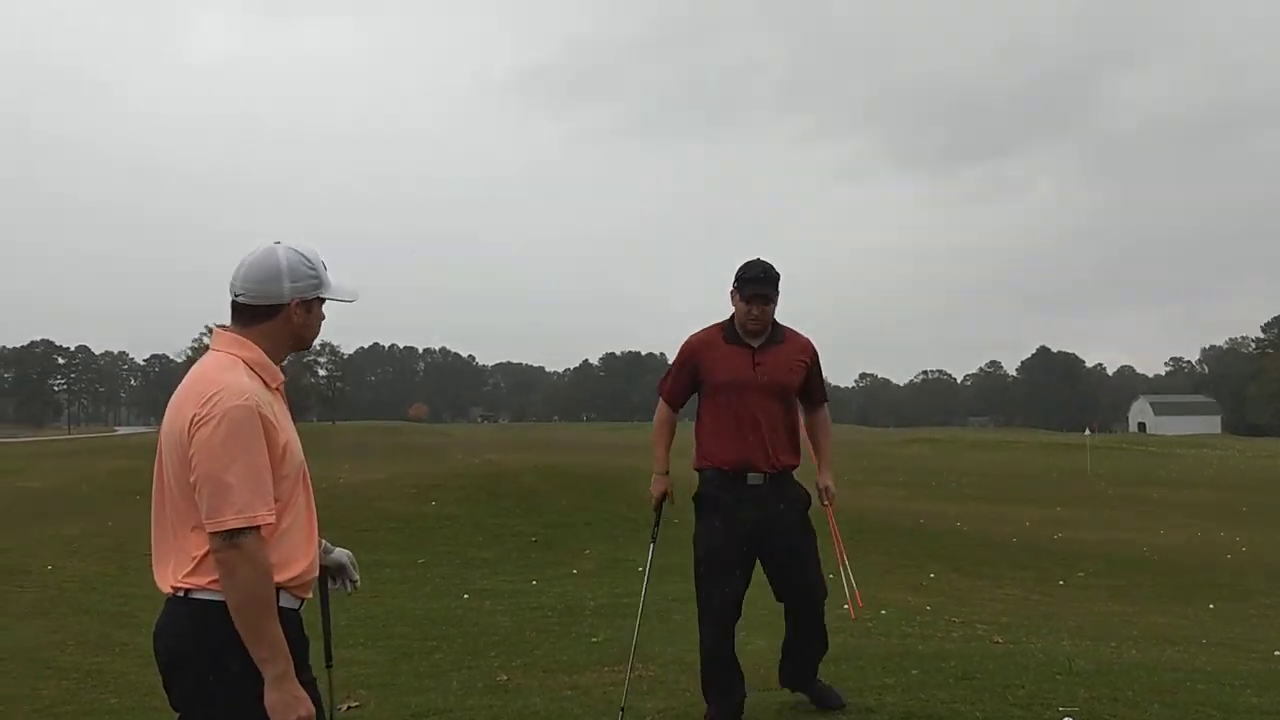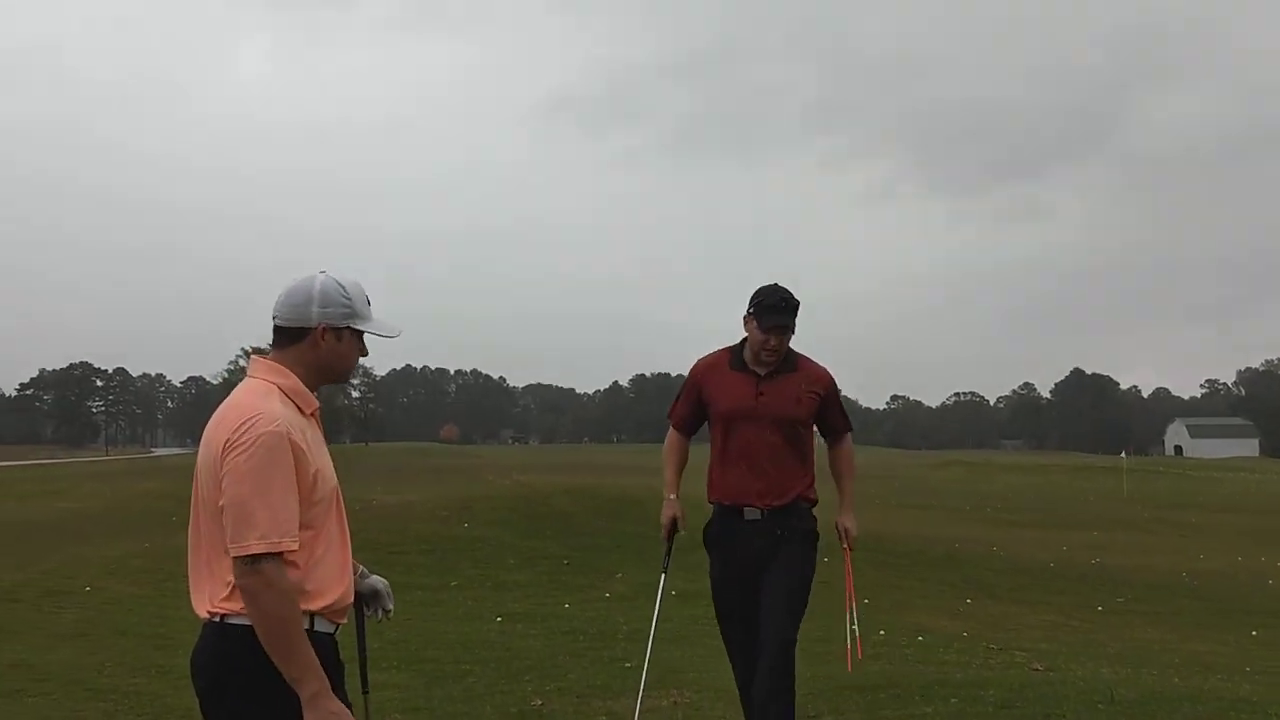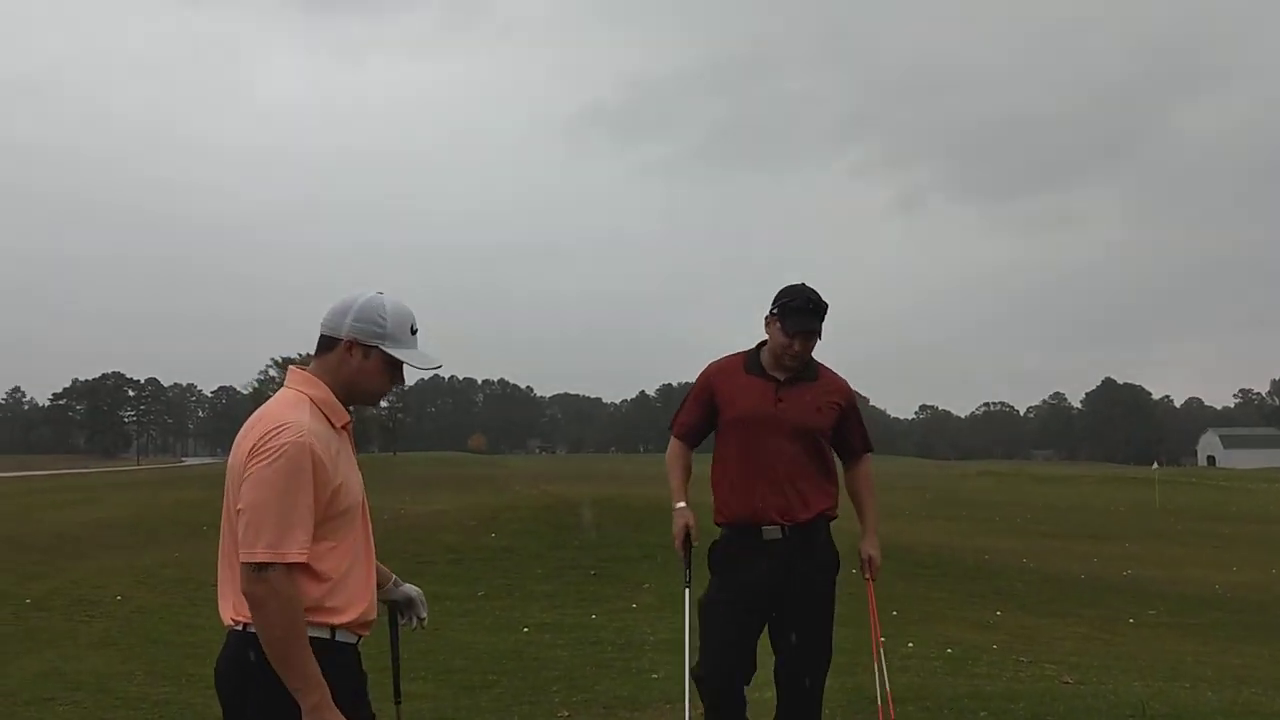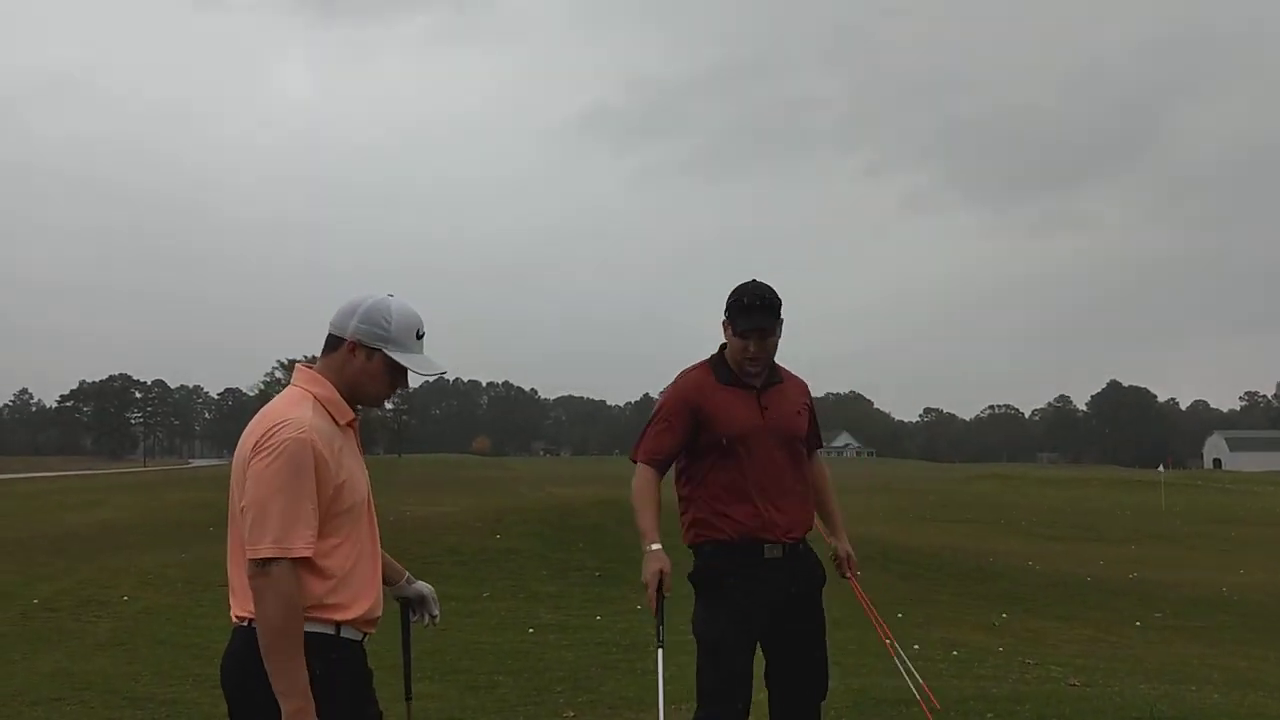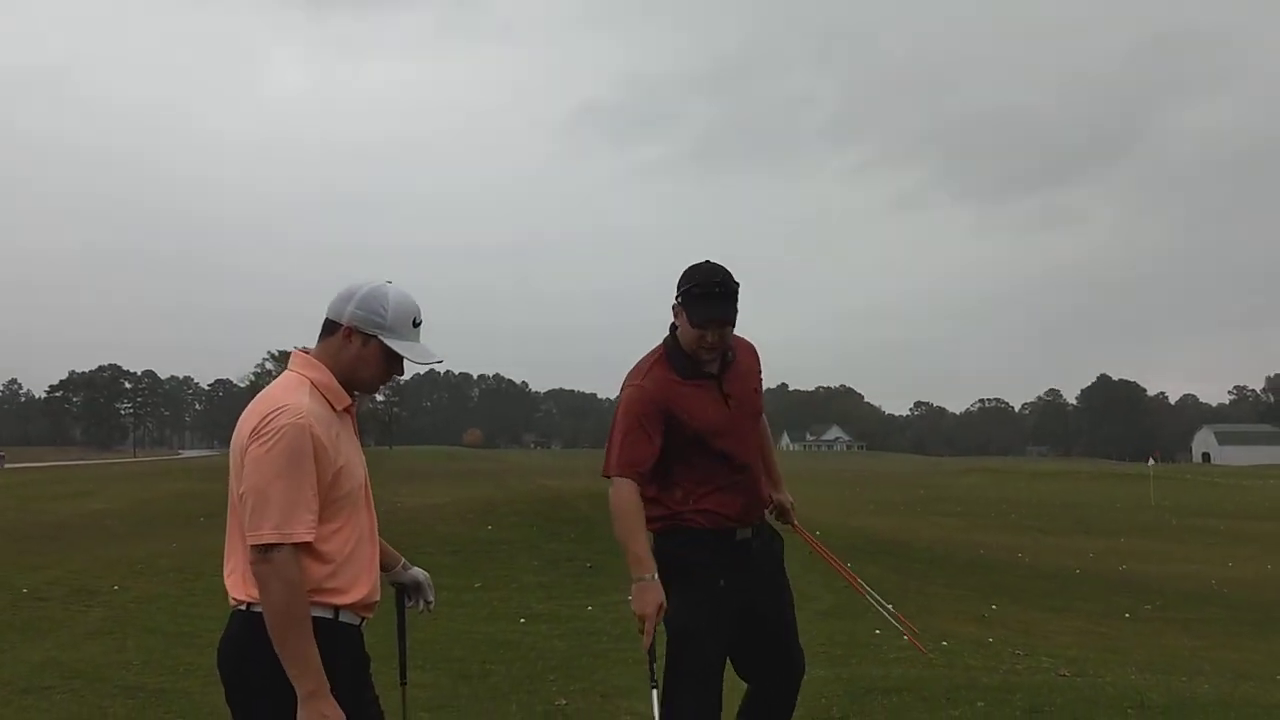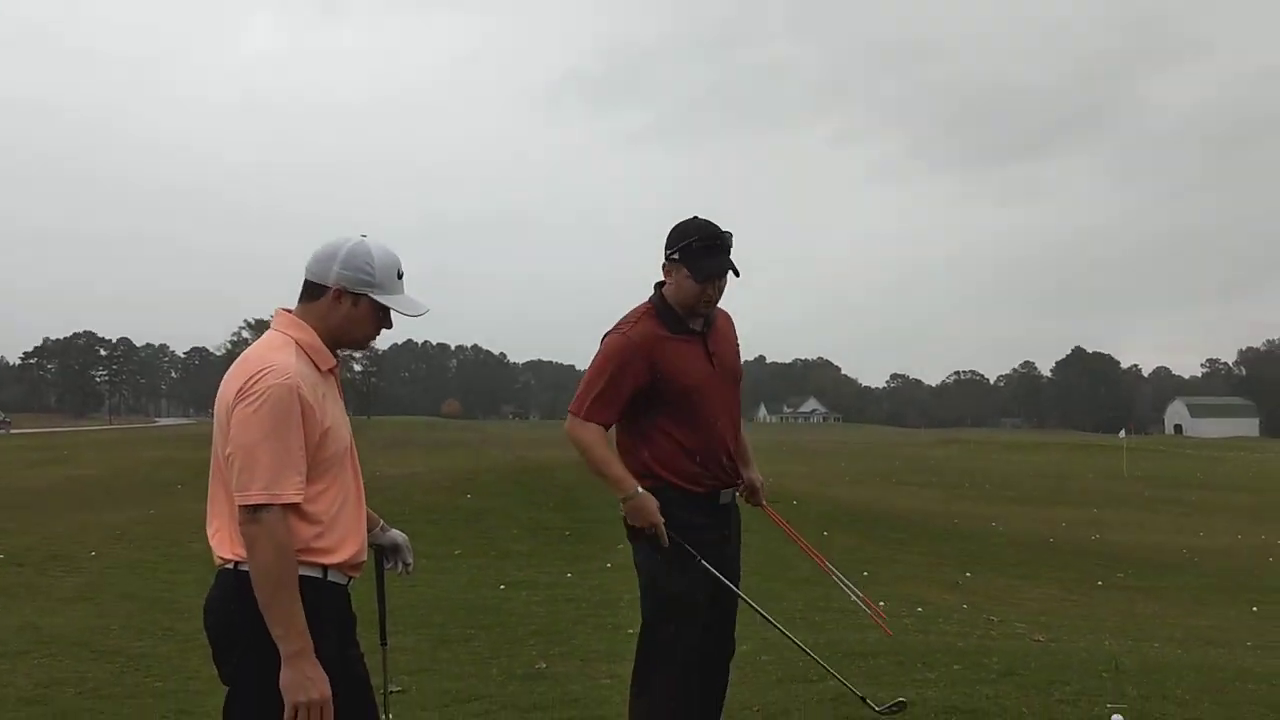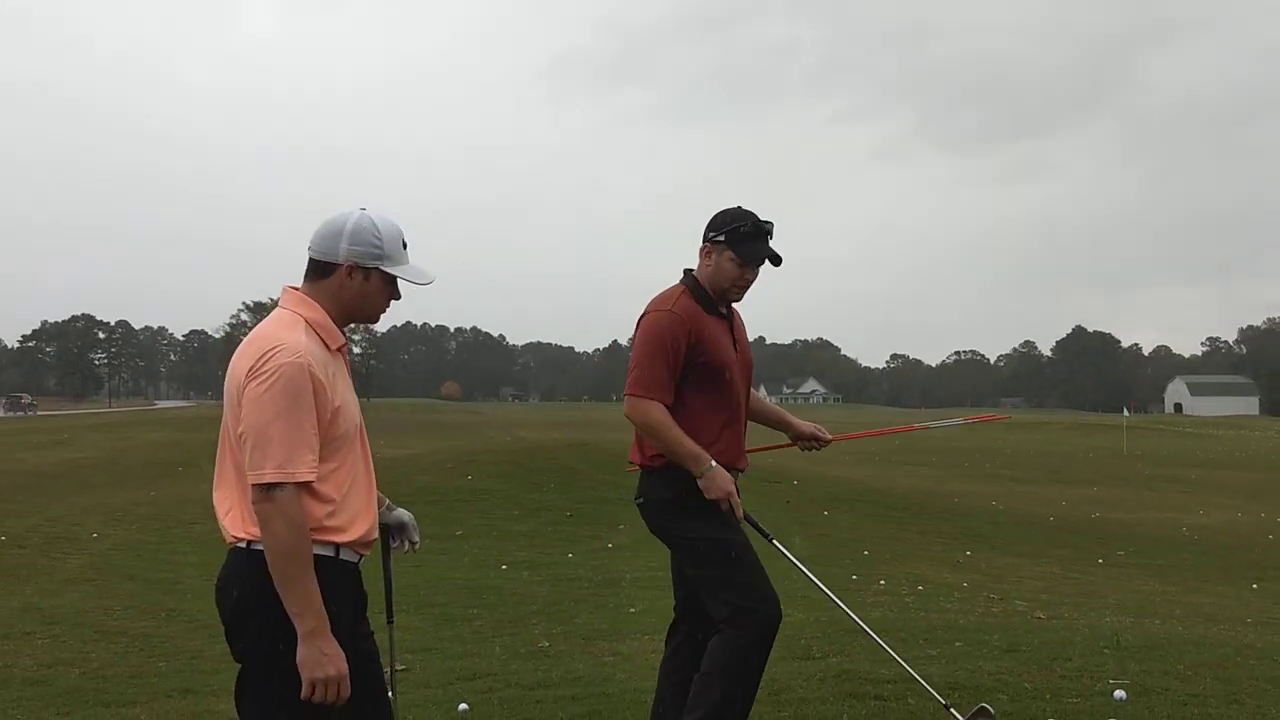
dt=0.4s
person 1, frame 1
left shoulder: (801, 349)
right shoulder: (701, 347)
left elbow: (815, 409)
right elbow: (667, 407)
left wrist: (824, 470)
right wrist: (660, 472)
left hip: (780, 491)
right hip: (721, 493)
left knee: (807, 592)
right knee: (718, 608)
left ankle: (804, 675)
person 1, frame 2
left shoulder: (816, 380)
right shoulder: (707, 372)
left elbow: (840, 439)
right elbow: (678, 433)
left wrist: (846, 508)
right wrist: (671, 496)
left hip: (790, 528)
right hip: (729, 527)
left knee: (777, 644)
right knee: (744, 645)
person 1, frame 3
left shoulder: (835, 391)
right shoulder: (720, 377)
left elbow: (857, 461)
right elbow: (680, 442)
left wrist: (870, 534)
right wrist: (680, 504)
left hip: (809, 550)
right hip: (740, 547)
left knee: (802, 677)
right knee: (719, 672)
person 1, frame 4
left shoulder: (796, 390)
right shoulder: (690, 390)
right elbow: (647, 469)
left wrist: (837, 532)
right wrist: (653, 547)
left hip: (794, 563)
right hip: (727, 567)
person 1, frame 5
left shoulder: (746, 357)
right shoulder: (650, 386)
right elbow: (624, 482)
left wrist: (776, 486)
right wrist: (644, 576)
left hip: (756, 541)
right hip: (693, 555)
left knee: (783, 670)
person 1, frame 6
left shoulder: (722, 325)
right shoulder: (634, 338)
right elbow: (581, 424)
left wrist: (746, 463)
right wrist: (630, 494)
left hip: (720, 508)
right hip: (665, 516)
left knee: (713, 648)
right knee: (671, 654)
person 1, frame 7
left shoulder: (728, 317)
right shoulder: (670, 314)
right elbow: (640, 405)
left wrist: (790, 423)
right wrist: (705, 468)
left hip: (706, 493)
right hip: (681, 492)
left knee: (699, 623)
right knee: (754, 614)
person 2, frame 1
left shoulder: (244, 383)
right shoulder: (234, 398)
right elbow: (235, 546)
left wrist: (317, 549)
right wrist: (279, 677)
left hip: (251, 624)
right hip: (229, 634)
person 2, frame 2
left shoulder: (285, 410)
right shoulder: (265, 423)
right elbow: (257, 572)
left wrist: (353, 574)
left hip: (289, 648)
right hip: (265, 660)
person 2, frame 3
left shoulder: (324, 424)
right shoulder: (292, 433)
right elbow: (265, 579)
left wrist: (387, 583)
left hip: (318, 657)
right hip: (284, 668)
person 2, frame 4
left shoulder: (333, 423)
right shoulder: (295, 431)
right elbow: (271, 574)
left wrist: (399, 579)
left hip: (330, 654)
right hip: (291, 665)
person 2, frame 5
left shoulder: (331, 408)
right shoulder: (292, 417)
right elbow: (273, 559)
left wrist: (395, 565)
left hip: (330, 638)
right hip: (287, 647)
person 2, frame 6
left shoulder: (312, 366)
right shoulder: (277, 376)
right elbow: (261, 520)
left wrist: (375, 528)
right wrist: (296, 655)
left hip: (316, 599)
right hip: (274, 609)
person 2, frame 7
left shoulder: (318, 344)
right shoulder: (287, 355)
right elbow: (274, 498)
left wrist: (381, 507)
right wrist: (311, 632)
left hip: (326, 578)
right hip: (287, 589)
